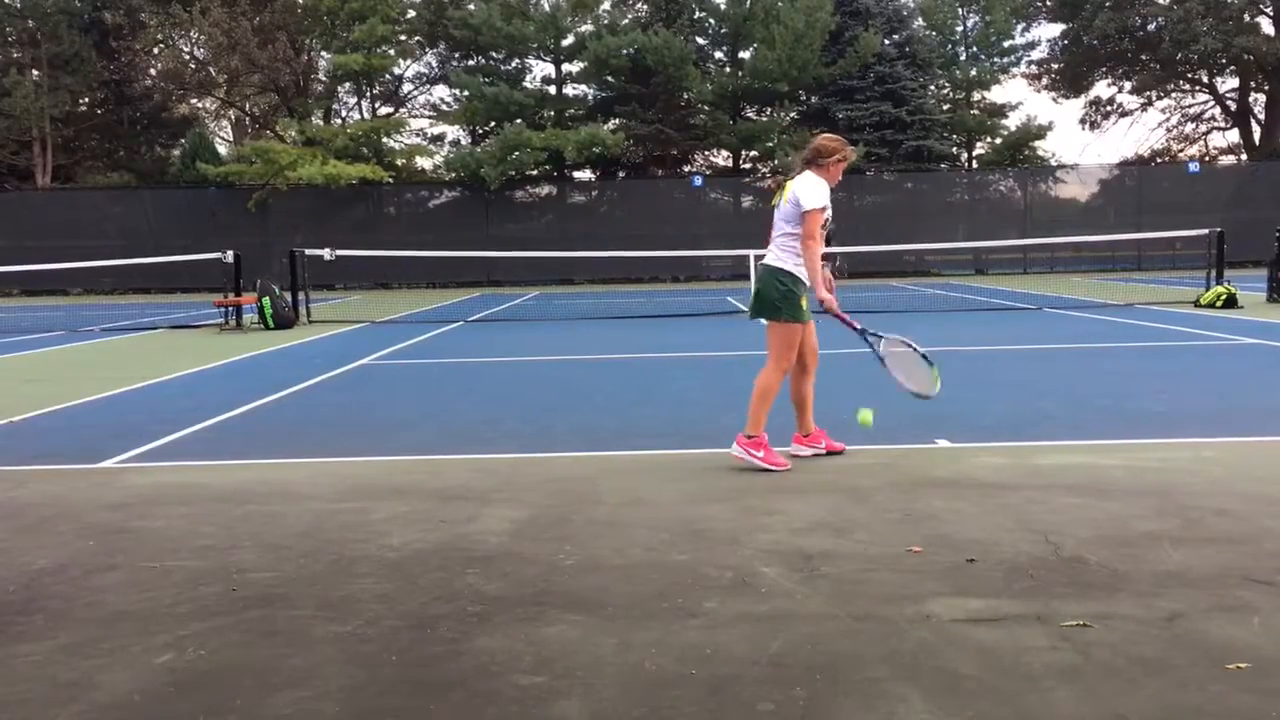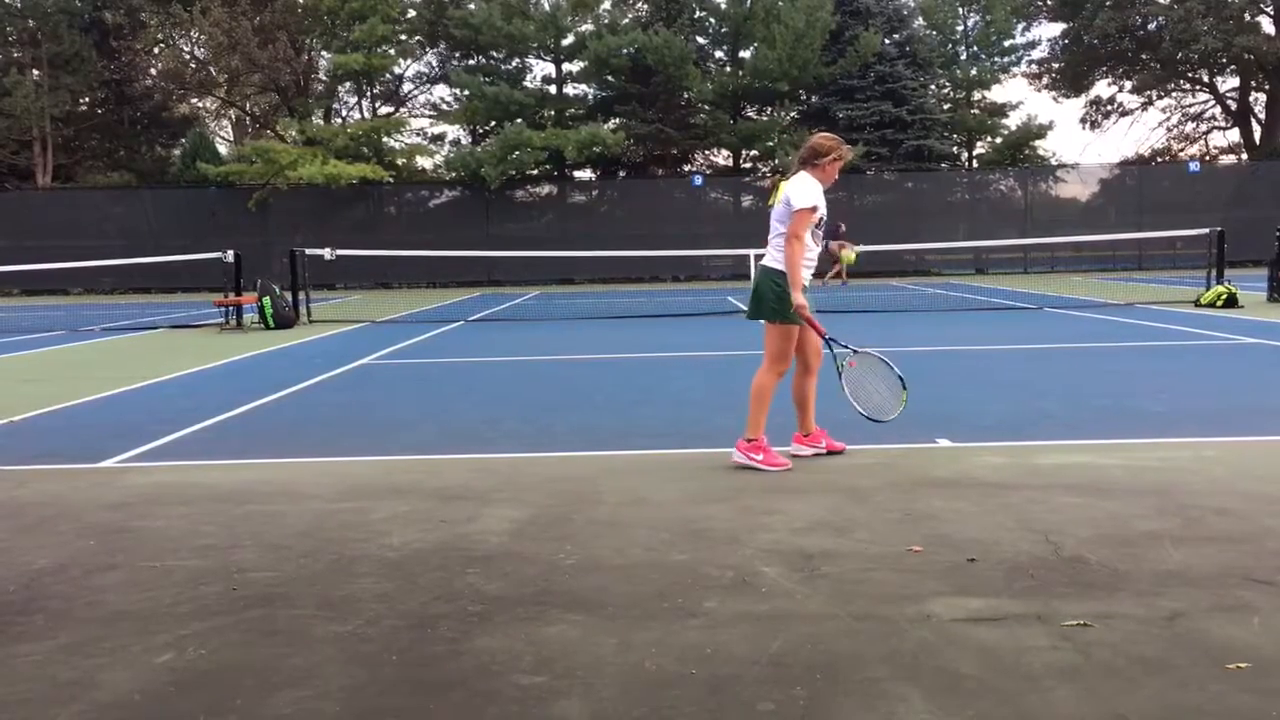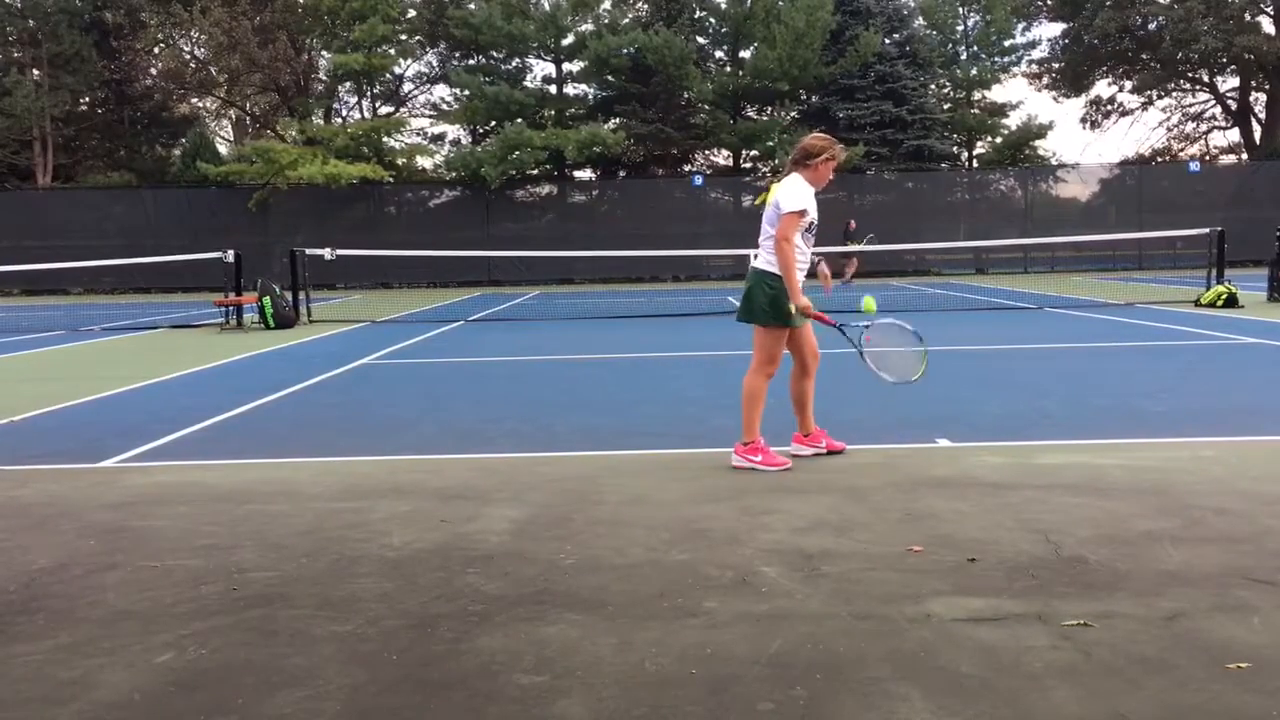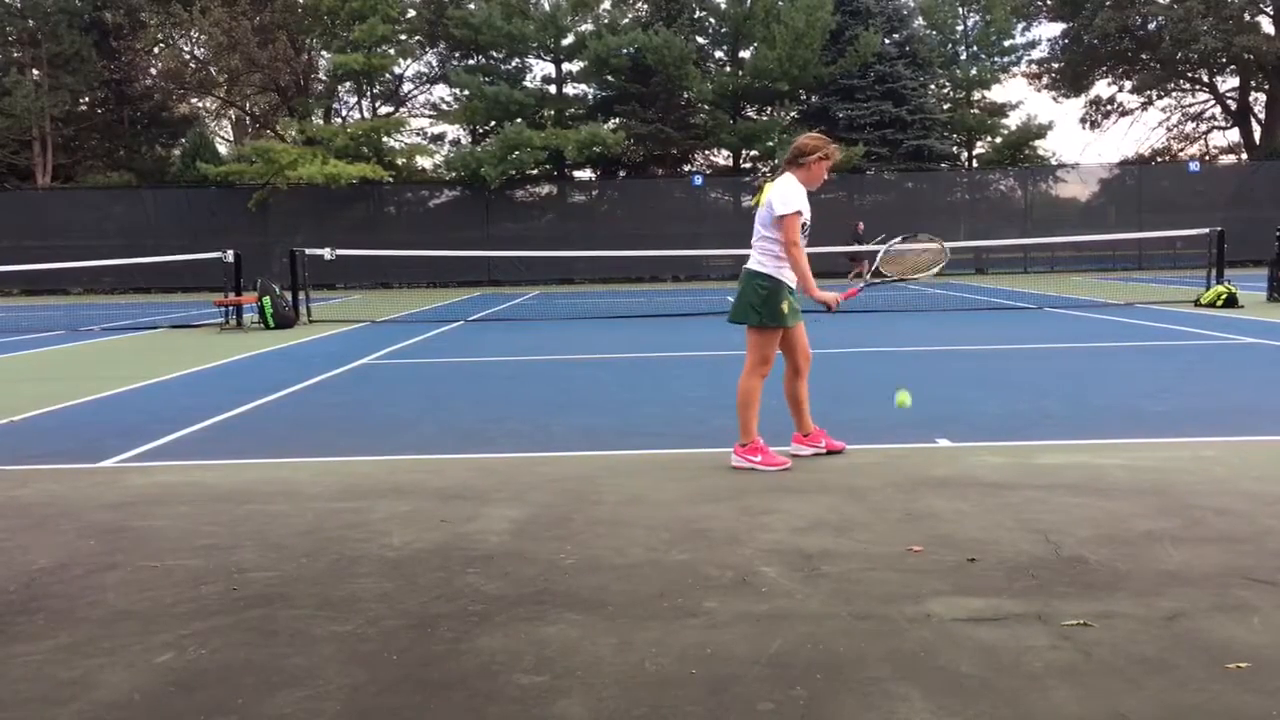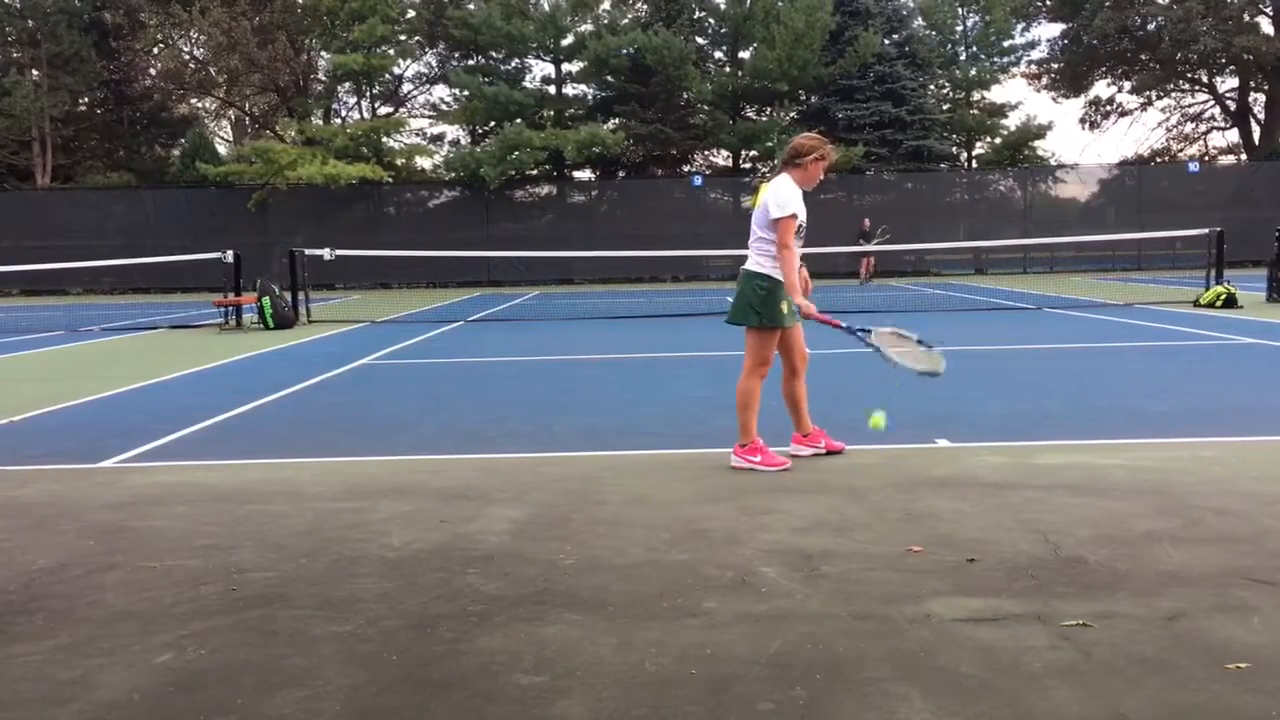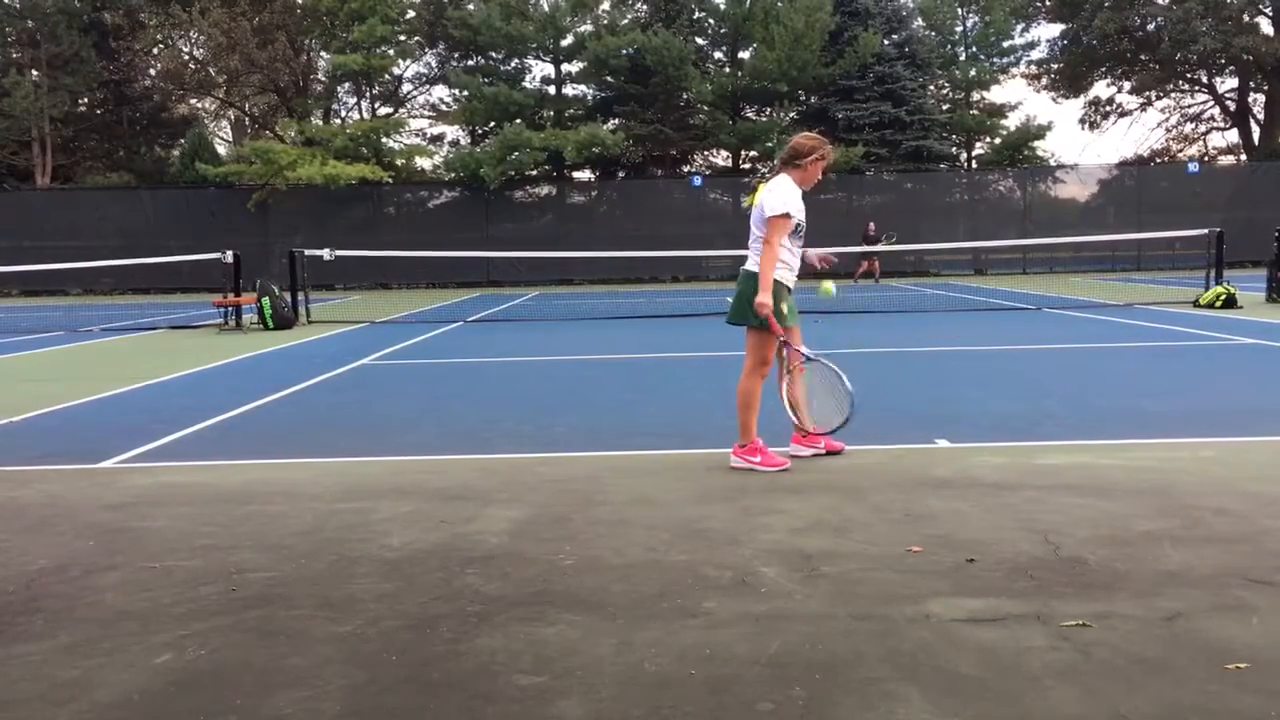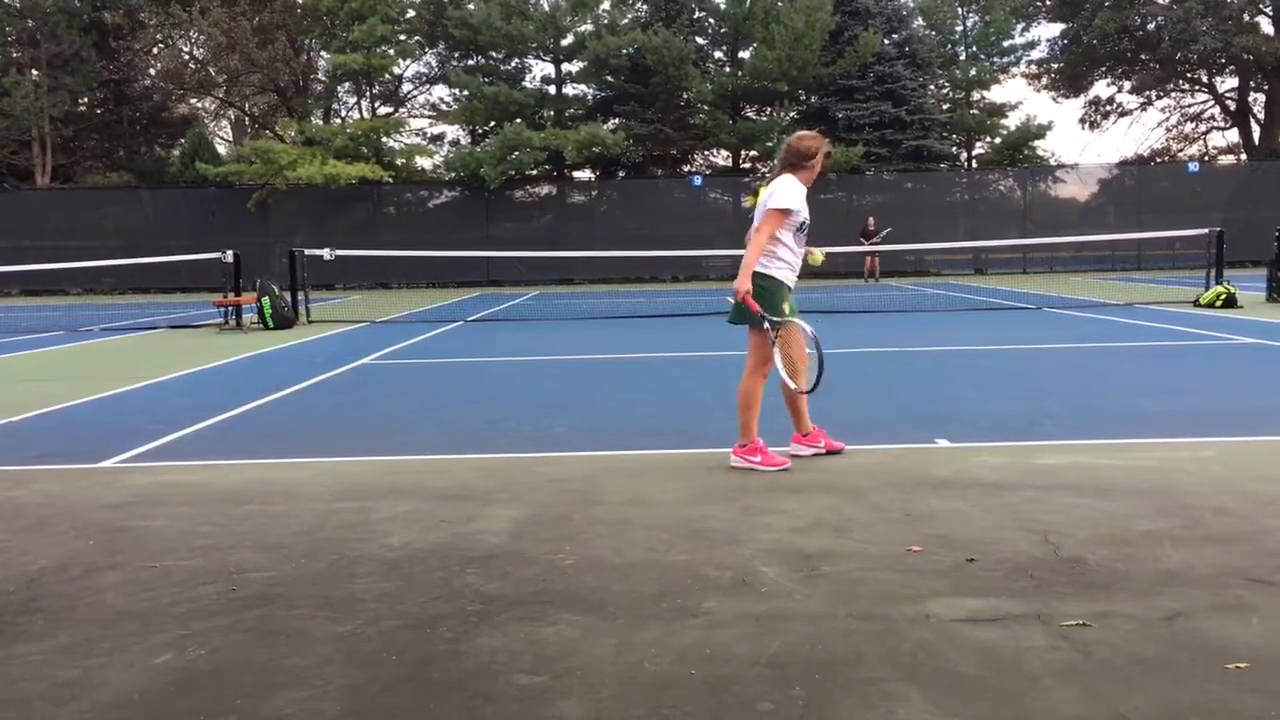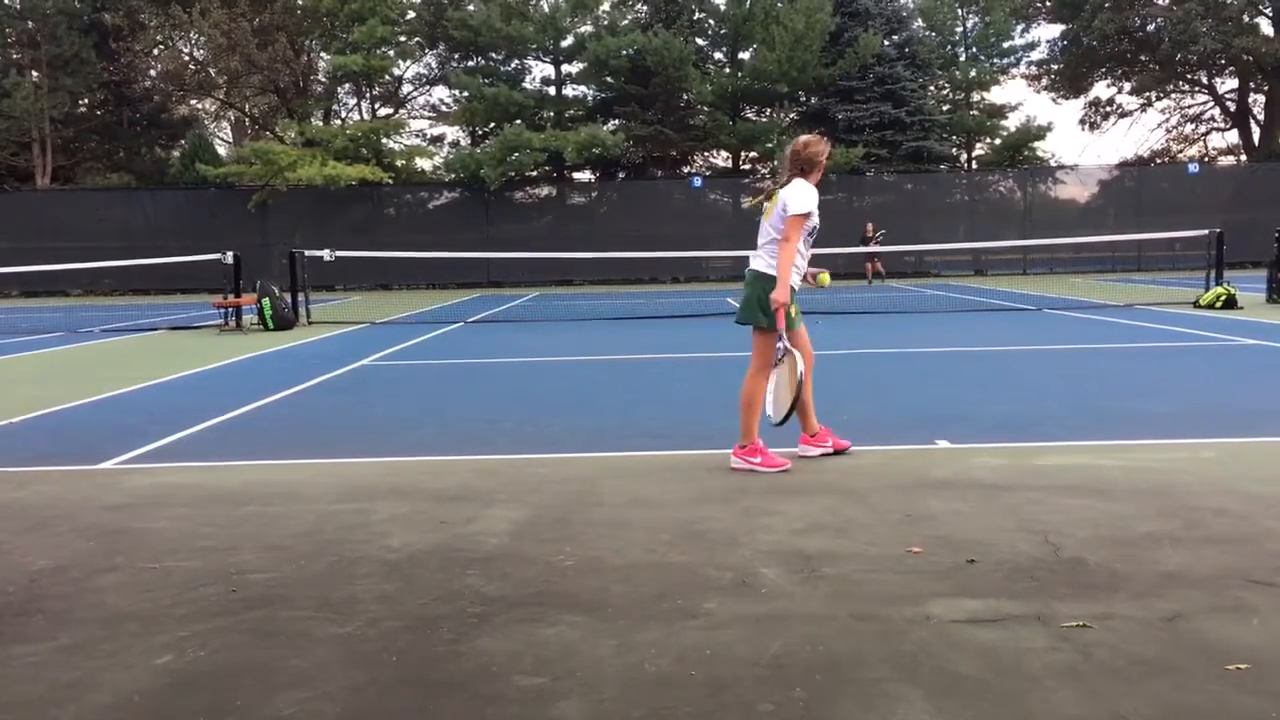
dt=0.2s
person 1, frame 1
left shoulder: (797, 184)
right shoulder: (815, 185)
right elbow: (811, 239)
left wrist: (817, 272)
right wrist: (821, 287)
left hip: (785, 278)
right hip: (784, 279)
left knee: (807, 360)
right knee: (780, 364)
left ankle: (806, 436)
right ankle: (751, 439)
person 1, frame 2
left shoulder: (799, 184)
right shoulder: (808, 186)
right elbow: (794, 240)
right wrist: (796, 291)
left hip: (784, 281)
right hip: (781, 282)
left knee: (811, 359)
right knee: (775, 365)
left ankle: (807, 435)
right ankle: (751, 444)
person 1, frame 3
left shoulder: (796, 187)
right shoulder: (797, 188)
right elbow: (783, 242)
left wrist: (816, 264)
right wrist: (796, 294)
left hip: (780, 285)
right hip: (774, 284)
left knee: (808, 359)
right knee: (764, 367)
left ankle: (807, 436)
right ankle: (748, 447)
person 1, frame 4
left shoulder: (789, 188)
right shoulder: (790, 189)
right elbow: (791, 245)
left wrist: (803, 282)
right wrist: (814, 290)
left hip: (778, 286)
right hip: (766, 283)
left knee: (800, 360)
right knee: (758, 367)
left ankle: (806, 436)
right ankle: (747, 447)
person 1, frame 5
left shoulder: (786, 188)
right shoulder: (785, 190)
right elbow: (784, 247)
left wrist: (800, 270)
right wrist: (797, 295)
left hip: (774, 286)
right hip: (764, 284)
left knee: (797, 360)
right knee: (757, 368)
left ankle: (805, 436)
right ankle: (746, 447)
person 1, frame 6
left shoulder: (786, 189)
right shoulder: (783, 189)
right elbow: (770, 243)
left wrist: (807, 257)
right wrist: (765, 291)
left hip: (777, 287)
right hip: (767, 287)
right knee: (759, 367)
left ankle: (804, 436)
right ankle: (746, 448)
person 1, frame 7
left shoulder: (787, 186)
right shoulder: (789, 187)
left elbow: (763, 237)
right elbow: (761, 232)
left wrist: (802, 251)
right wrist: (745, 275)
left hip: (777, 284)
right hip: (768, 283)
right knee: (760, 366)
left ankle: (805, 436)
right ankle: (746, 448)
person 1, frame 8
left shoulder: (789, 190)
right shoulder: (804, 191)
right elbow: (788, 241)
left wrist: (802, 270)
right wrist: (781, 285)
left hip: (776, 286)
right hip: (773, 286)
left knee: (804, 359)
right knee: (763, 368)
left ankle: (812, 435)
right ankle: (747, 449)
